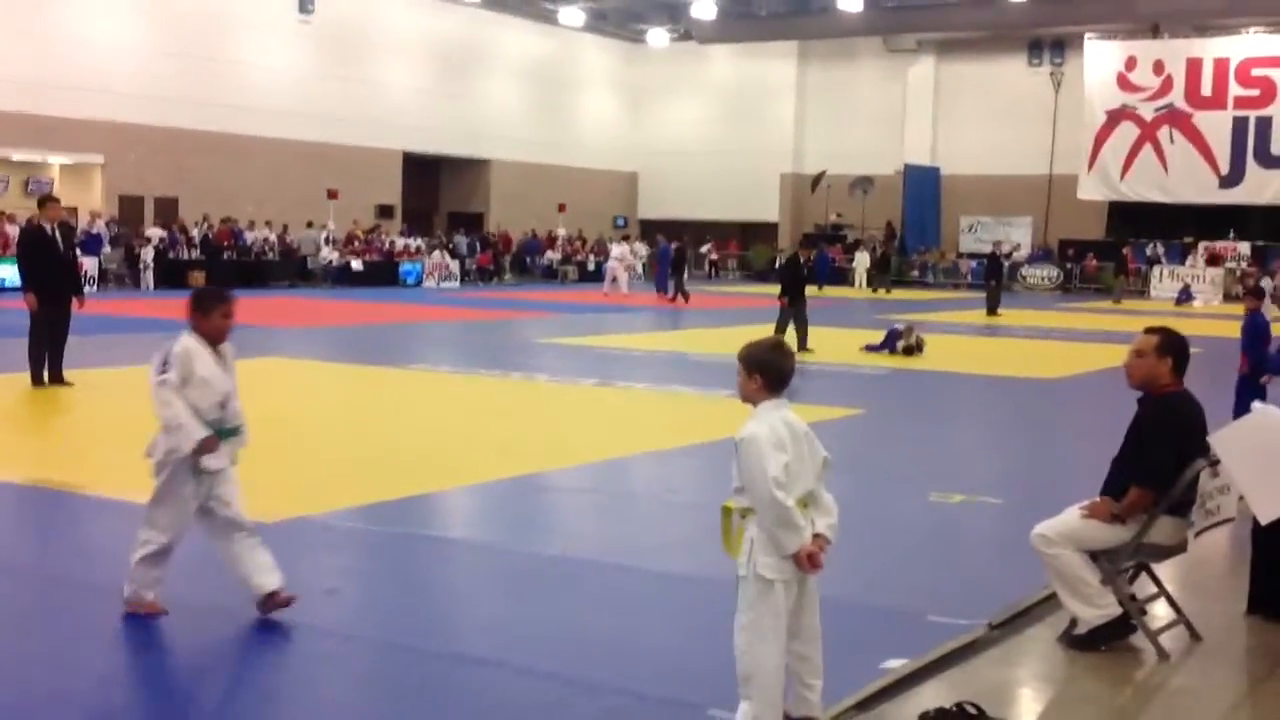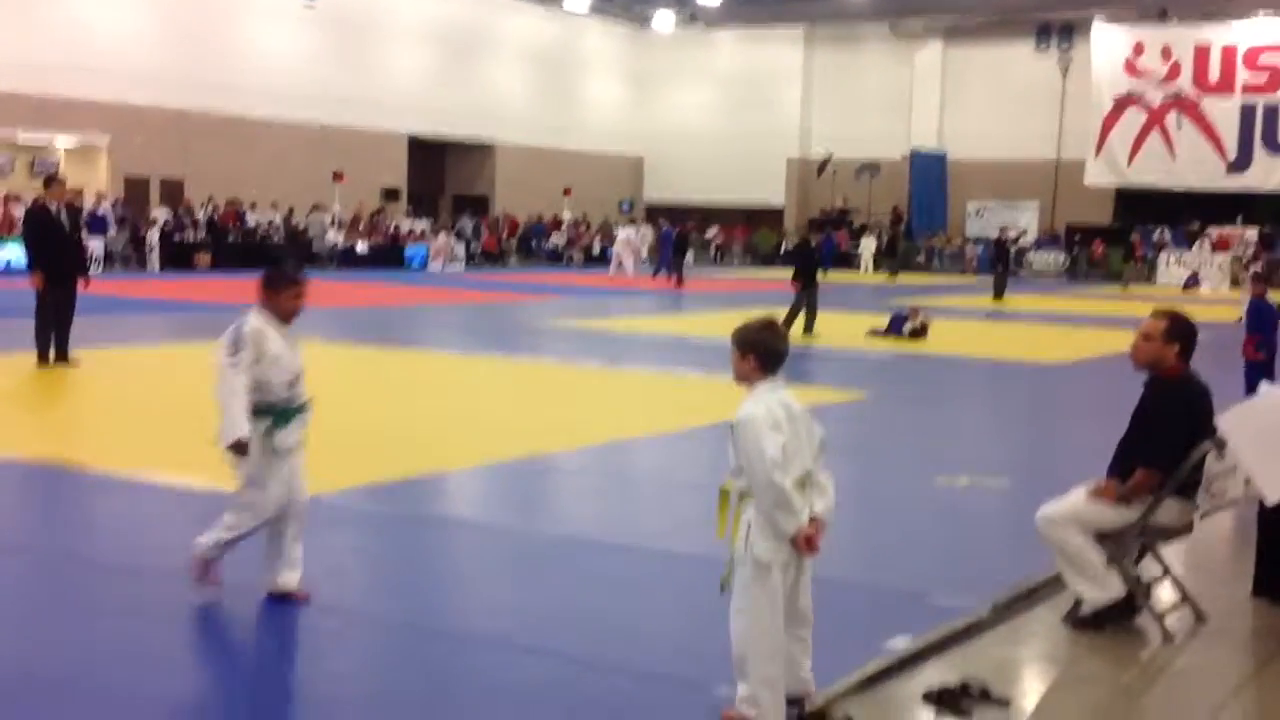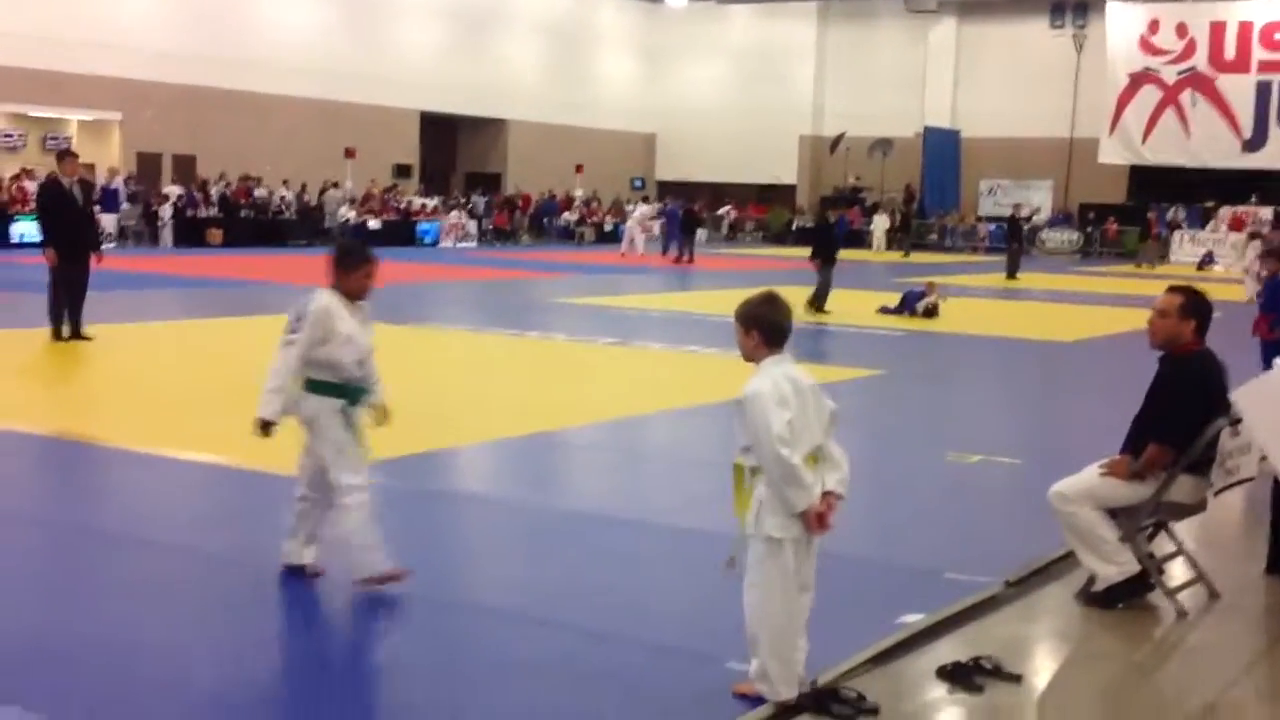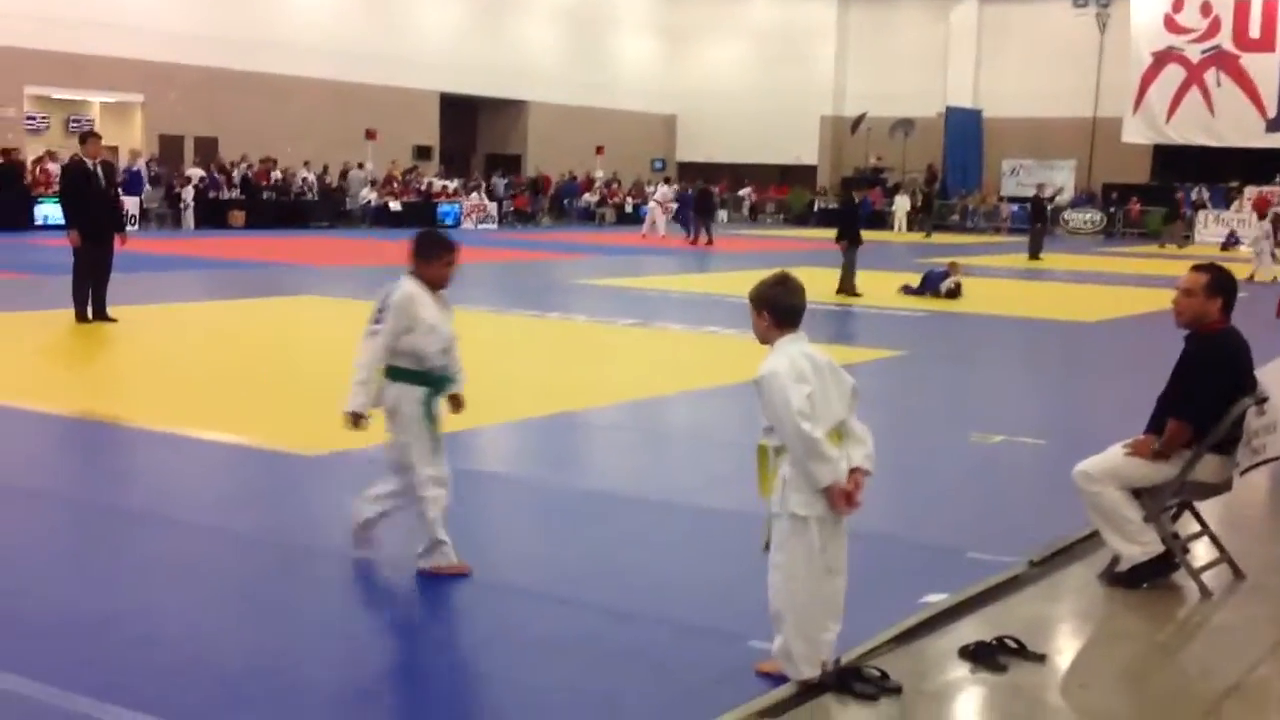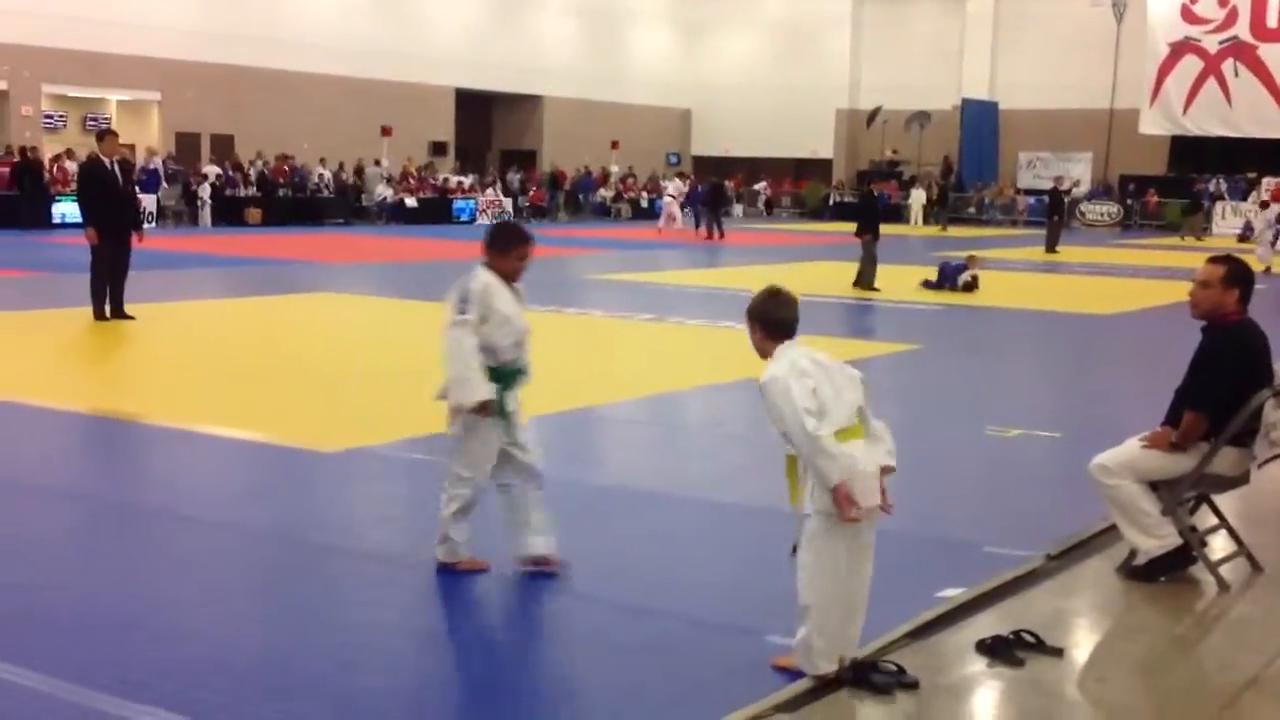
dt=0.2s
person 1, frame 1
left shoulder: (755, 433)
right shoulder: (796, 425)
left elbow: (771, 498)
right elbow: (818, 483)
left wrist: (795, 546)
right wrist: (819, 534)
left hip: (770, 550)
right hip: (798, 543)
left knee: (758, 641)
right knee: (802, 634)
person 1, frame 2
left shoulder: (751, 415)
right shoulder: (792, 405)
left elbow: (769, 479)
right elbow: (815, 463)
left wrist: (793, 527)
right wrist: (816, 515)
left hip: (767, 530)
right hip: (794, 525)
left knee: (755, 623)
right knee: (793, 613)
right ankle: (798, 687)
person 1, frame 3
left shoulder: (759, 390)
right shoulder: (801, 379)
left elbow: (778, 456)
right elbow: (826, 438)
left wrist: (803, 505)
right wrist: (829, 490)
left hip: (777, 506)
right hip: (806, 500)
left knee: (769, 598)
right knee: (794, 593)
left ankle: (775, 685)
right ankle: (787, 673)
person 1, frame 4
left shoulder: (775, 370)
right shoulder: (819, 358)
left elbow: (801, 433)
right elbow: (849, 416)
left wrist: (829, 481)
right wrist: (856, 468)
left hip: (802, 484)
right hip: (831, 478)
left knee: (793, 576)
right knee: (827, 572)
left ankle: (798, 663)
right ankle: (818, 652)
person 1, frame 5
left shoulder: (776, 375)
right shoulder: (819, 360)
left elbow: (808, 433)
right elbow: (865, 414)
left wrist: (836, 484)
right wrist: (880, 467)
left hip: (834, 478)
right hip: (864, 471)
left knee: (822, 574)
right knee: (852, 571)
left ankle: (816, 659)
right ankle: (842, 651)
person 2, frame 1
left shoulder: (223, 352)
right shoulder: (180, 352)
right elbow: (168, 399)
left wrist: (233, 443)
right wrist: (196, 436)
left hip: (216, 455)
right hip: (186, 455)
left knee: (234, 523)
right knee: (164, 526)
left ankle: (267, 589)
right ankle: (137, 594)
person 2, frame 2
left shoulder: (284, 332)
right shoulder: (250, 331)
right elbow: (233, 381)
left wrist: (296, 424)
right wrist: (237, 432)
left hip: (285, 431)
right hip: (259, 434)
left knee: (293, 504)
right knee: (261, 505)
left ankle: (285, 580)
right ankle: (208, 552)
person 2, frame 3
left shoulder: (355, 310)
right shoulder: (318, 309)
right elbow: (290, 359)
left wrist: (375, 399)
right wrist: (270, 410)
left hip: (346, 406)
right hip: (326, 407)
left knee: (318, 484)
right knee: (352, 485)
left ankle: (297, 554)
right ankle: (370, 565)
person 2, frame 4
left shoulder: (436, 298)
right shoulder: (401, 298)
right elbow: (374, 350)
left wrist: (453, 387)
right wrist: (359, 403)
left hip: (424, 395)
right hip: (408, 396)
left knee: (407, 473)
right knee: (431, 477)
left ankle: (366, 517)
right ankle: (438, 556)
person 2, frame 5
left shoulder: (508, 290)
right shoulder: (476, 288)
right elbow: (461, 343)
right wrist: (475, 394)
left hip: (501, 394)
right hip: (483, 396)
left knee: (526, 468)
right knee: (469, 475)
left ankle: (536, 549)
right ankle: (450, 552)
person 3, frame 1
left shoulder: (1164, 411)
right shoulder: (1180, 404)
left elbow: (1151, 483)
left wrist: (1117, 512)
right wrist: (1113, 501)
left hip: (1155, 519)
right hip: (1160, 512)
left knee: (1048, 536)
right knee: (1070, 521)
left ankle: (1105, 618)
right ankle: (1107, 602)
person 3, frame 2
left shoulder: (1170, 393)
right shoulder: (1186, 388)
left elbow: (1156, 465)
left wrist: (1123, 493)
right wrist: (1119, 484)
left hip: (1160, 500)
right hip: (1168, 494)
left knee: (1054, 517)
right knee: (1076, 502)
left ankle: (1109, 598)
right ankle: (1107, 586)
person 3, frame 3
left shoulder: (1185, 370)
right shoulder: (1201, 363)
left elbow: (1168, 442)
left wrist: (1135, 470)
right wrist: (1132, 460)
left hip: (1174, 477)
right hip: (1182, 471)
left knee: (1066, 494)
right knee: (1090, 480)
left ankle: (1123, 575)
right ankle: (1121, 564)
person 3, frame 4
left shoulder: (1209, 349)
right shoulder: (1227, 341)
left elbow: (1187, 417)
left wrist: (1159, 449)
right wrist: (1156, 440)
left hip: (1199, 457)
right hip: (1205, 450)
left knee: (1090, 473)
right knee: (1114, 459)
left ankle: (1147, 555)
right ankle: (1151, 542)
person 3, frame 5
left shoulder: (1226, 340)
right shoulder: (1245, 333)
left elbow: (1202, 408)
left wrist: (1176, 441)
right wrist: (1174, 432)
left hip: (1216, 449)
right hip: (1226, 442)
left knee: (1107, 466)
right knee: (1131, 453)
left ankle: (1164, 548)
right ankle: (1171, 532)
person 4, frame 1
right shoulder: (29, 233)
left elbow: (72, 262)
right elbow: (24, 264)
left wrist: (78, 290)
right wrist: (28, 291)
left hip: (62, 293)
right hip: (41, 294)
left knee: (60, 335)
right knee: (39, 335)
left ankle: (56, 375)
right ankle: (37, 376)
person 4, frame 2
right shoulder: (35, 213)
left elbow: (78, 242)
right elbow: (30, 243)
left wrist: (83, 270)
right wrist: (35, 270)
left hip: (68, 272)
right hip: (47, 273)
left knee: (65, 314)
right knee: (45, 314)
left ankle: (62, 353)
right ankle: (43, 355)
person 4, frame 3
left shoulder: (85, 186)
right shoulder: (48, 188)
left elbow: (90, 217)
right elbow: (44, 218)
left wrist: (96, 245)
right wrist: (48, 246)
left hip: (81, 248)
right hip: (60, 248)
left knee: (79, 289)
right knee: (59, 289)
left ankle: (76, 329)
right ankle: (57, 330)
person 4, frame 4
left shoulder: (108, 167)
right shoulder: (71, 169)
left elbow: (115, 199)
right elbow: (66, 201)
left wrist: (120, 227)
right wrist: (72, 228)
left hip: (105, 229)
right hip: (84, 230)
left knee: (103, 271)
right knee: (83, 271)
left ankle: (99, 310)
right ankle: (81, 312)
person 4, frame 5
left shoulder: (125, 165)
right shoulder: (89, 167)
left elbow: (132, 196)
right elbow: (84, 198)
left wrist: (137, 224)
right wrist: (89, 226)
left hip: (122, 228)
right hip: (101, 228)
left knee: (120, 269)
right knee: (100, 269)
left ankle: (117, 308)
right ankle: (99, 310)
